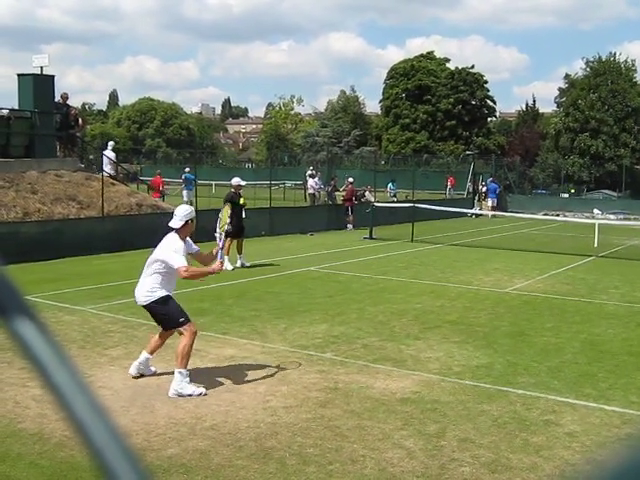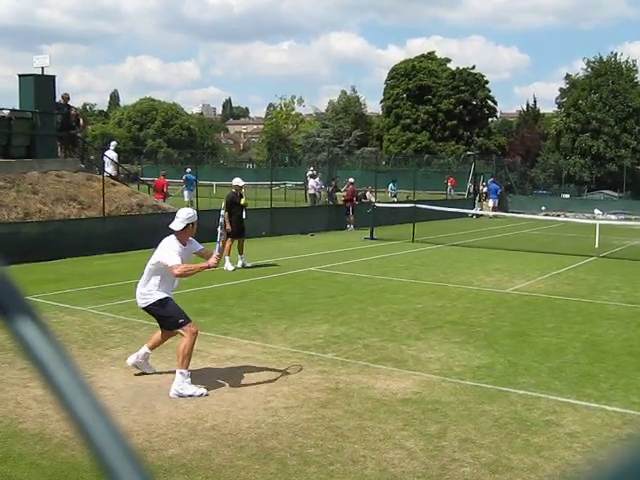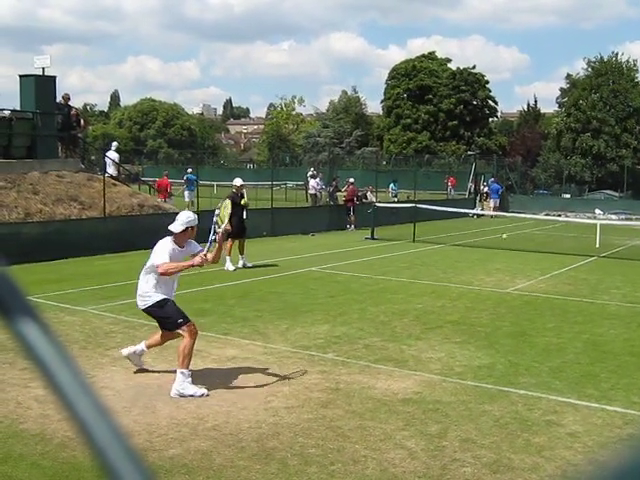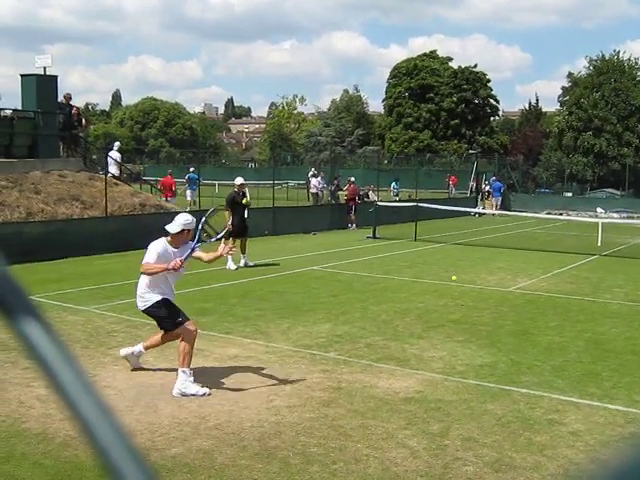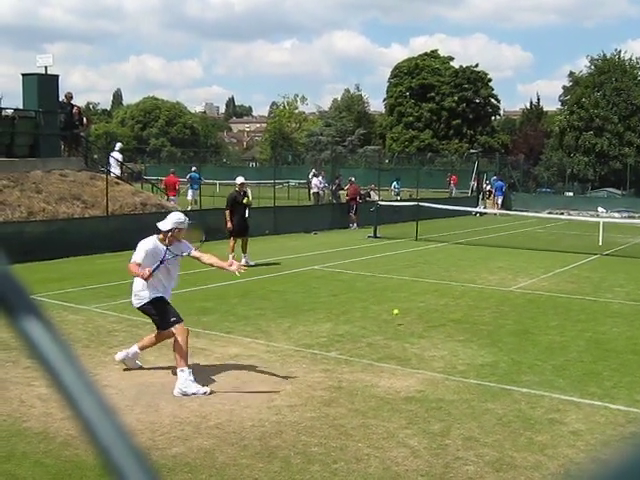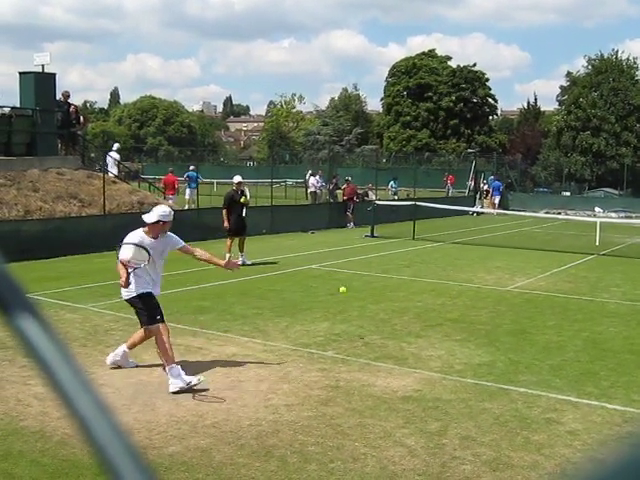
dt=0.1s
person 1, frame 1
left shoulder: (183, 240)
right shoulder: (174, 245)
left elbow: (202, 257)
right elbow: (186, 273)
left wrist: (216, 252)
right wrist: (212, 269)
left hip: (152, 293)
right hip: (154, 295)
left knee: (168, 329)
right knee: (189, 331)
left ankle: (141, 364)
right ankle: (180, 383)
person 1, frame 2
left shoulder: (187, 242)
right shoulder: (170, 247)
left elbow: (207, 254)
right elbow: (178, 271)
left wrist: (214, 256)
right wrist: (206, 265)
left hip: (154, 295)
right hip: (153, 297)
left knee: (171, 328)
right knee: (190, 331)
left ankle: (139, 358)
right ankle: (180, 384)
person 1, frame 3
left shoulder: (188, 244)
right shoulder: (164, 246)
left elbow: (208, 258)
right elbow: (163, 271)
left wrist: (216, 252)
right wrist: (192, 263)
left hip: (162, 298)
right hip: (153, 299)
left knee: (172, 332)
right knee: (190, 331)
left ankle: (136, 351)
right ankle: (182, 384)
person 1, frame 4
left shoulder: (186, 245)
right shoulder: (157, 247)
left elbow: (205, 257)
right elbow: (144, 269)
left wrist: (219, 253)
right wrist: (167, 266)
left hip: (162, 297)
right hip: (152, 299)
left knee: (174, 332)
right knee: (189, 330)
left ankle: (134, 351)
right ankle: (184, 383)
person 1, frame 5
left shoulder: (179, 245)
right shoulder: (147, 245)
left elbow: (203, 258)
right elbow: (132, 266)
left wrist: (228, 265)
right wrist: (141, 273)
left hip: (160, 296)
right hip: (149, 297)
left knee: (163, 333)
right knee: (180, 331)
left ankle: (128, 354)
right ankle: (184, 383)
person 1, frame 6
left shoulder: (166, 238)
right shoulder: (134, 239)
left elbow: (194, 251)
right elbow: (121, 263)
left wrist: (222, 263)
right wrist: (124, 276)
left hip: (149, 290)
right hip: (137, 291)
left knee: (153, 329)
right knee: (161, 330)
left ankle: (119, 355)
right ankle: (177, 378)
